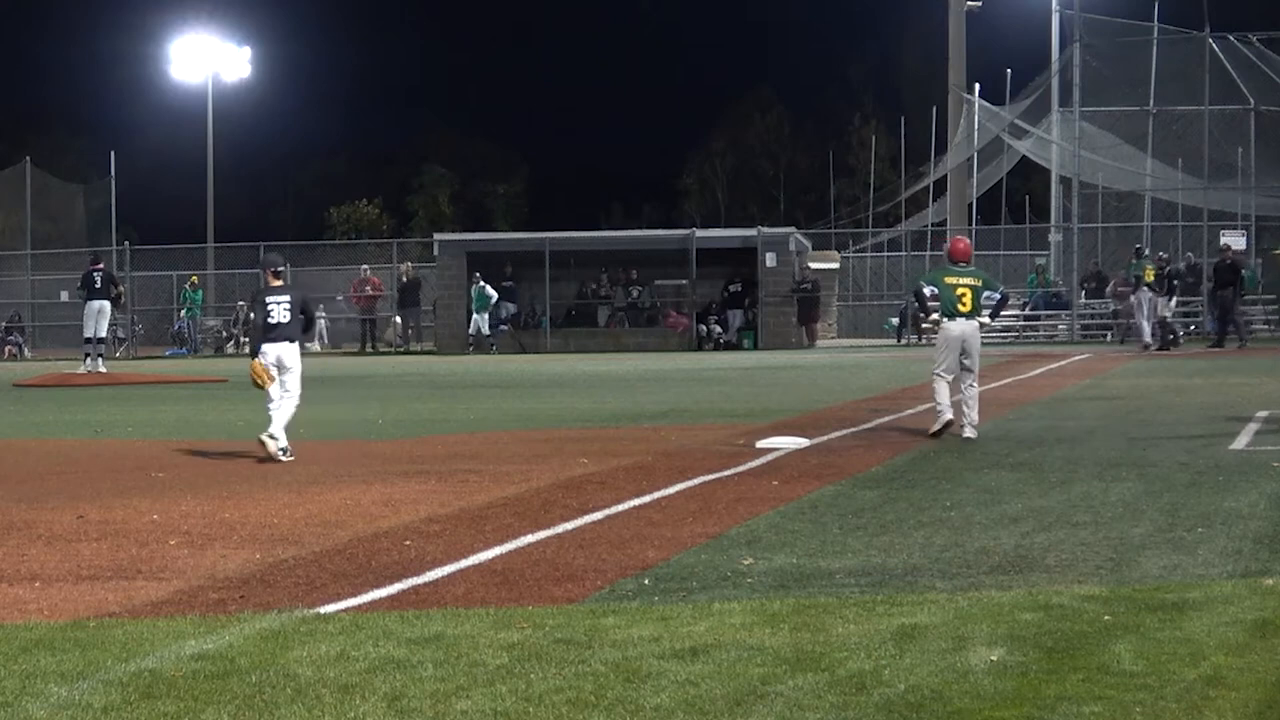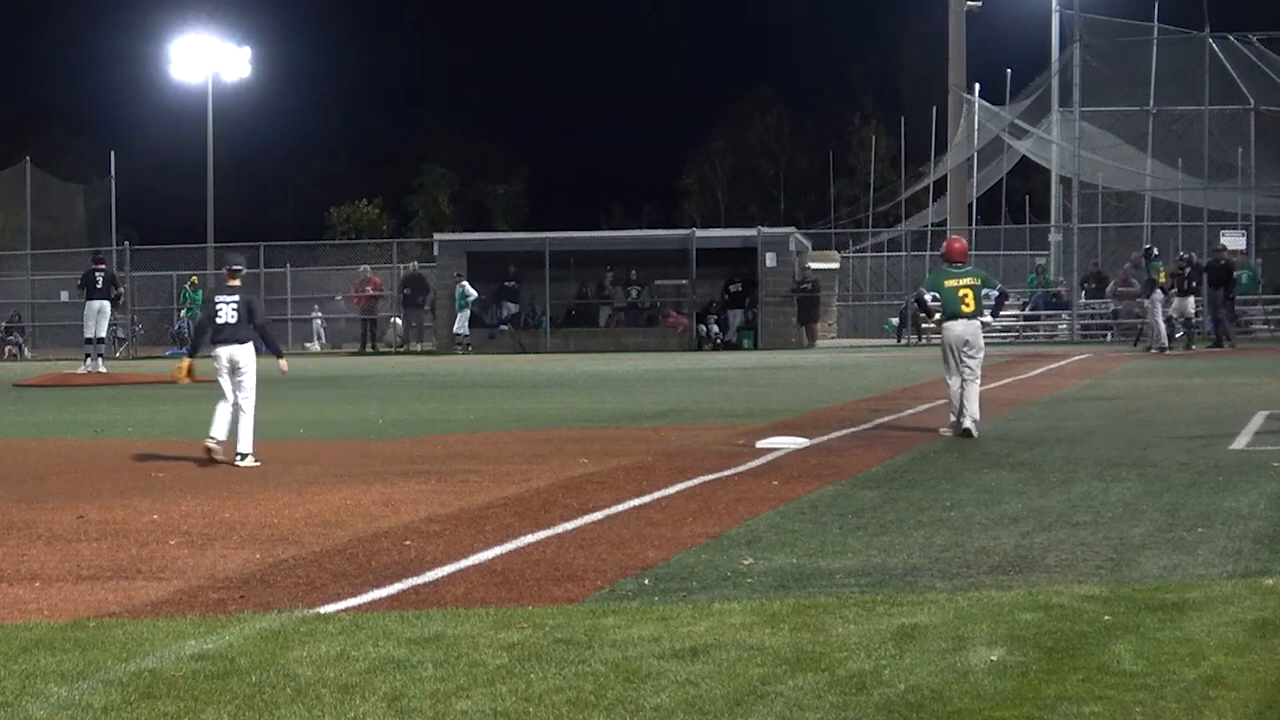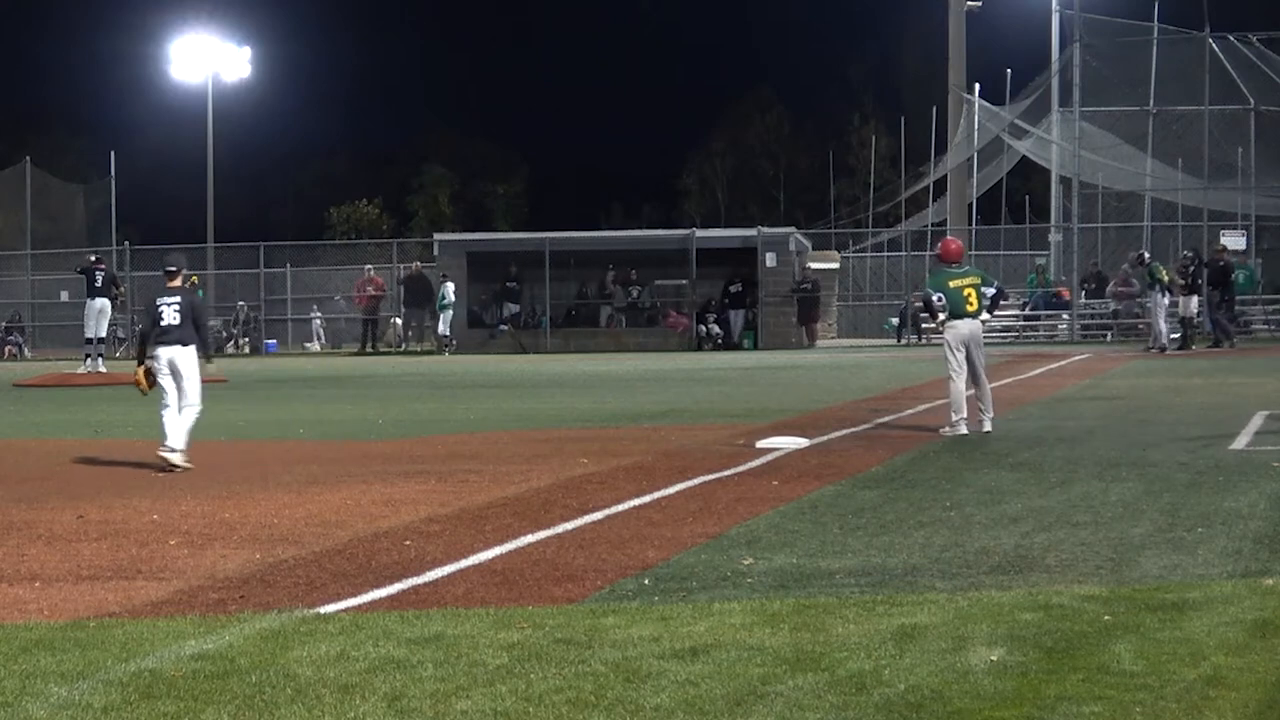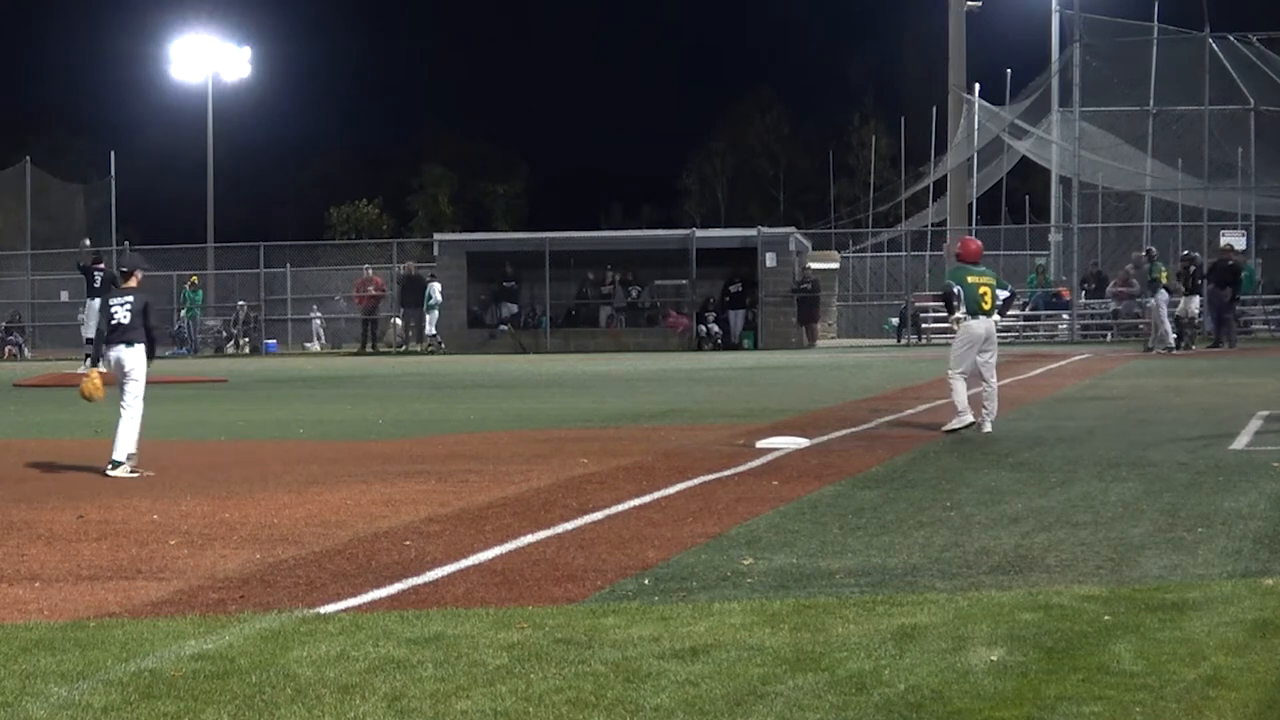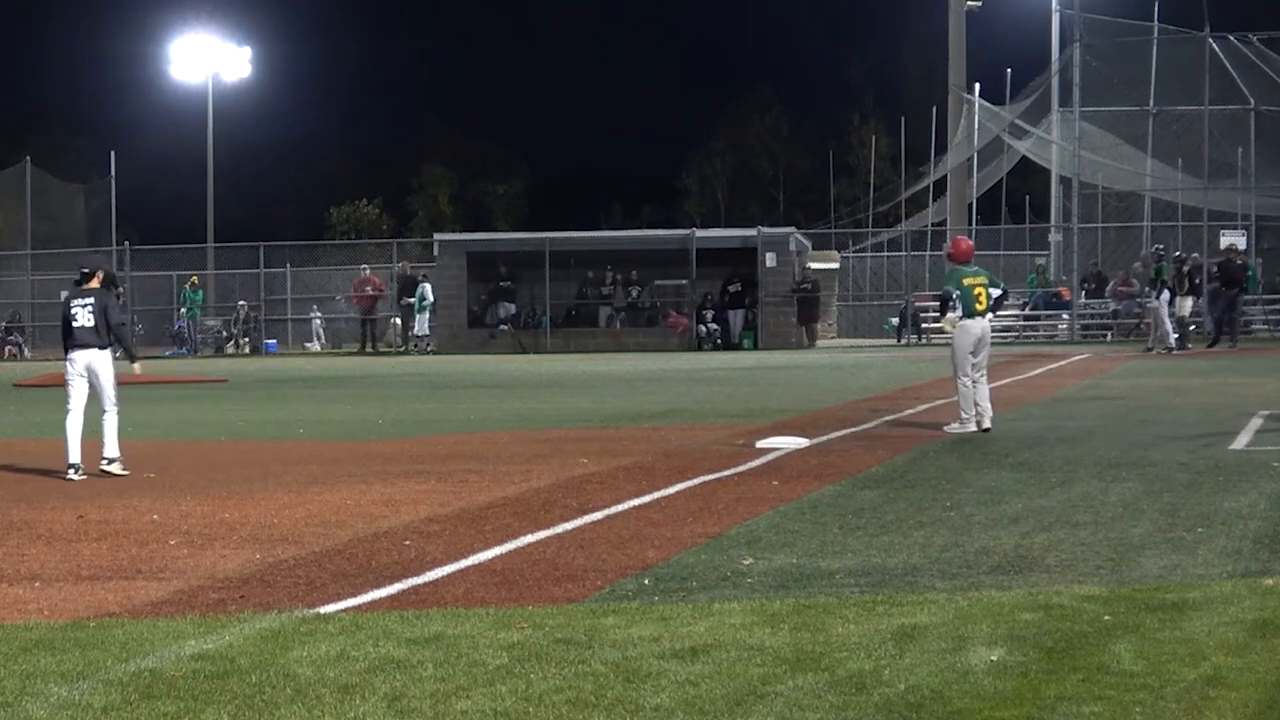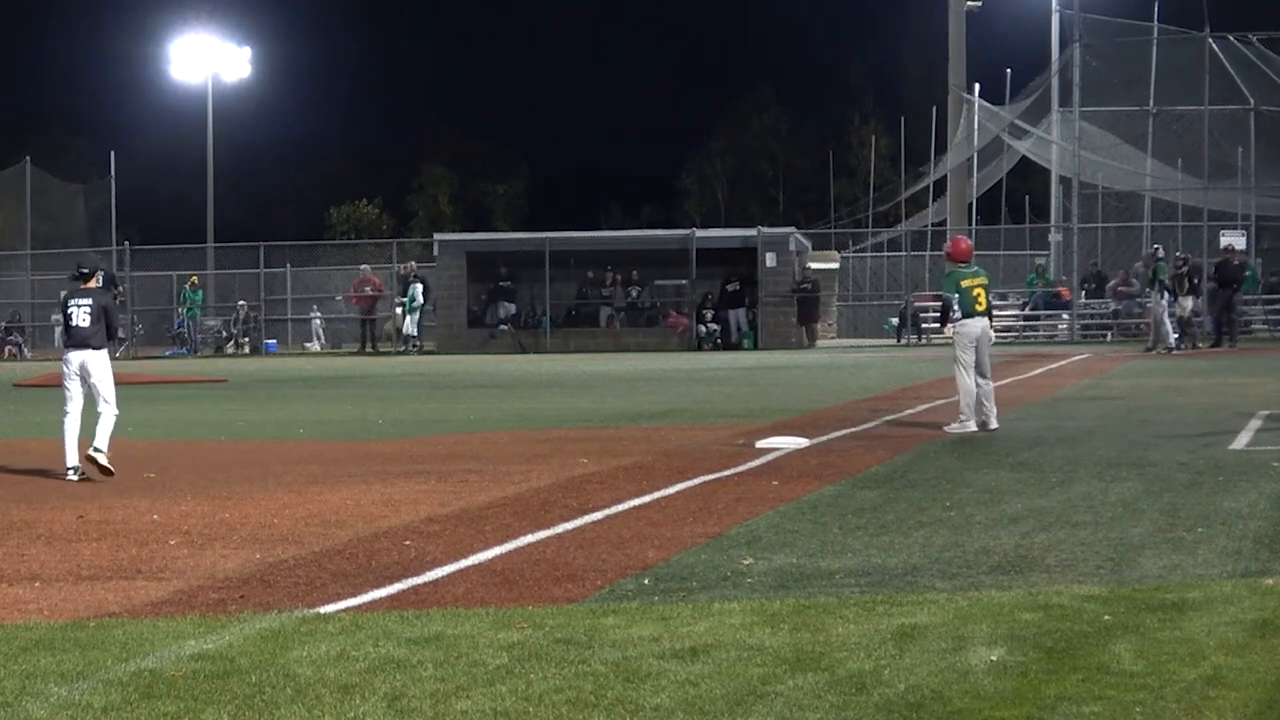
dt=0.5s
person 1, frame 1
left shoulder: (260, 296)
right shoulder: (296, 295)
left elbow: (257, 327)
right elbow: (310, 320)
left wrist: (254, 356)
right wrist: (299, 333)
left hip: (267, 350)
right hip: (289, 348)
left knee: (275, 400)
right knee: (290, 398)
left ankle: (282, 447)
right ankle: (272, 435)
person 1, frame 2
left shoulder: (215, 296)
right shoulder: (248, 297)
left elbow: (202, 327)
right elbow: (261, 327)
left wrist: (190, 356)
right wrist: (279, 355)
left hip: (220, 351)
right hip: (243, 350)
left knee: (227, 399)
right knee: (245, 402)
left ankle: (215, 438)
right ankle: (243, 454)
person 1, frame 3
left shoulder: (156, 300)
right shoulder: (190, 296)
left elbow: (145, 332)
right elbow: (201, 328)
left wrist: (141, 363)
right wrist: (208, 357)
left hip: (160, 354)
right hip: (184, 351)
left knee: (170, 406)
right knee: (191, 405)
left ankle: (172, 455)
right ankle: (173, 447)
person 1, frame 4
left shoulder: (108, 298)
right shoulder: (142, 298)
left elbow: (101, 332)
right elbow: (150, 331)
left wrist: (94, 363)
right wrist: (150, 356)
left hip: (112, 352)
right hip: (134, 352)
left knee: (131, 404)
right knee: (131, 407)
left ankle: (127, 454)
right ankle: (118, 462)
person 1, frame 5
left shoulder: (70, 299)
right shoulder: (105, 296)
left elbow: (65, 334)
right elbow: (118, 328)
right wrist: (132, 357)
left hip: (75, 356)
right hip: (100, 355)
left knee: (74, 411)
right knee: (109, 408)
left ankle: (74, 466)
right ankle: (110, 458)
person 1, frame 6
left shoulder: (68, 298)
right shoulder: (103, 297)
left elbow: (67, 329)
right elbow: (113, 330)
left hip: (71, 356)
right hip: (96, 356)
left knee: (72, 413)
right knee: (108, 409)
left ankle: (72, 467)
right ankle: (98, 449)
person 2, frame 1
left shoulder: (940, 274)
right shoulder: (979, 276)
left elbow: (919, 291)
right elbow: (1003, 296)
left wrist: (929, 314)
right wrist: (990, 318)
left hip: (948, 327)
right hip: (972, 327)
left knee: (942, 376)
right knee: (970, 380)
left ankle: (944, 413)
right ankle: (970, 427)
person 2, frame 2
left shoulder: (939, 276)
right shoulder: (978, 275)
left elbow: (920, 297)
right elbow: (1002, 293)
left wrist: (933, 316)
right wrist: (991, 316)
left hip: (951, 328)
right hip: (974, 328)
left knee: (954, 378)
right knee: (972, 378)
left ankle: (956, 423)
right ankle: (969, 420)
person 2, frame 3
left shoulder: (940, 276)
right shoulder: (975, 273)
left elbow: (928, 299)
right elbow: (998, 290)
left wrist: (936, 317)
right wrist: (988, 313)
left hip: (954, 328)
right hip: (975, 326)
left knee: (957, 377)
right knee: (979, 376)
left ankle: (958, 423)
right ankle: (986, 420)
person 2, frame 4
left shoulder: (958, 272)
right shoulder: (990, 275)
left elbow: (948, 292)
right elbow: (1011, 293)
left wrist: (953, 314)
right wrist: (999, 314)
left hip: (969, 326)
right hip: (989, 325)
left knee: (956, 372)
right knee: (989, 375)
left ankle: (964, 413)
right ankle: (987, 420)
person 2, frame 5
left shoulder: (954, 273)
right shoulder: (983, 274)
left elbow: (947, 296)
right elbow: (1002, 291)
left wrist: (945, 315)
right wrist: (990, 313)
left hip: (965, 326)
right hip: (984, 325)
left knee: (964, 376)
right knee: (980, 374)
left ankle: (967, 421)
right ankle: (985, 416)
person 2, frame 6
left shoulder: (953, 276)
right shoulder: (982, 274)
left elbow: (947, 303)
right elbow: (989, 302)
left wrist: (945, 324)
right wrist: (990, 327)
left hip: (964, 327)
right hip: (983, 323)
left knee: (965, 375)
right knee: (984, 374)
left ankle: (967, 421)
right ankle: (990, 418)
